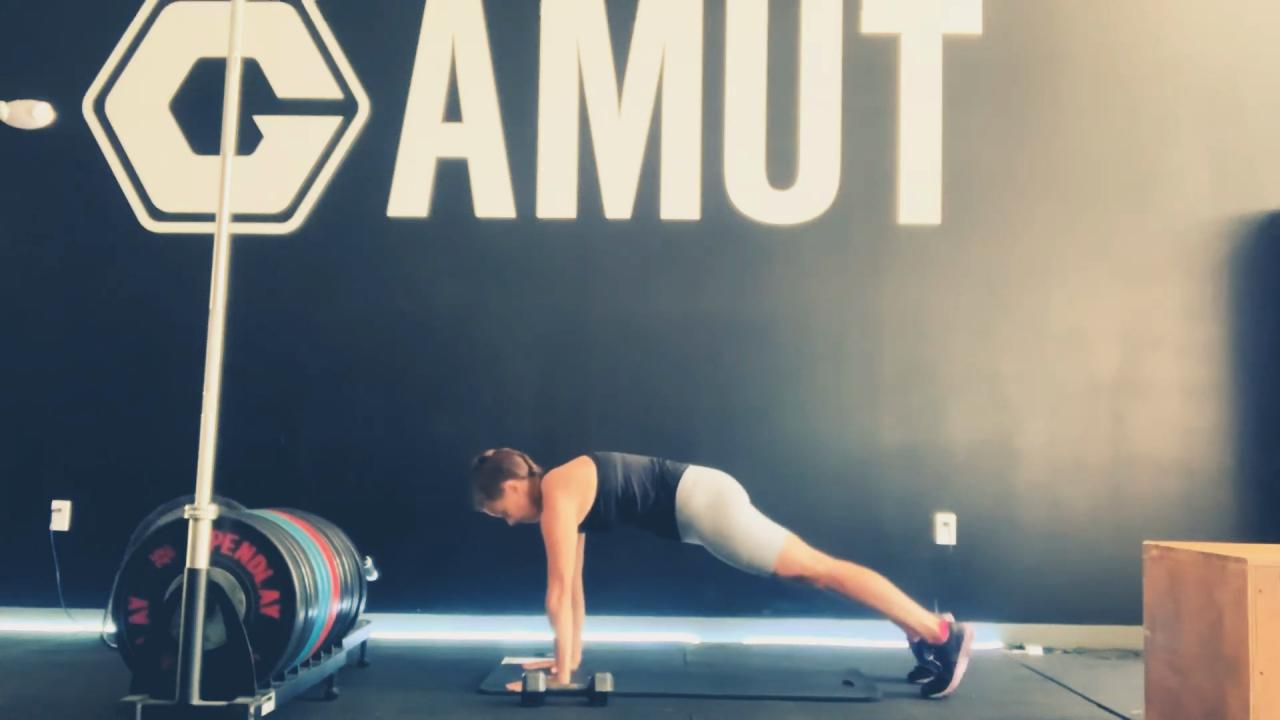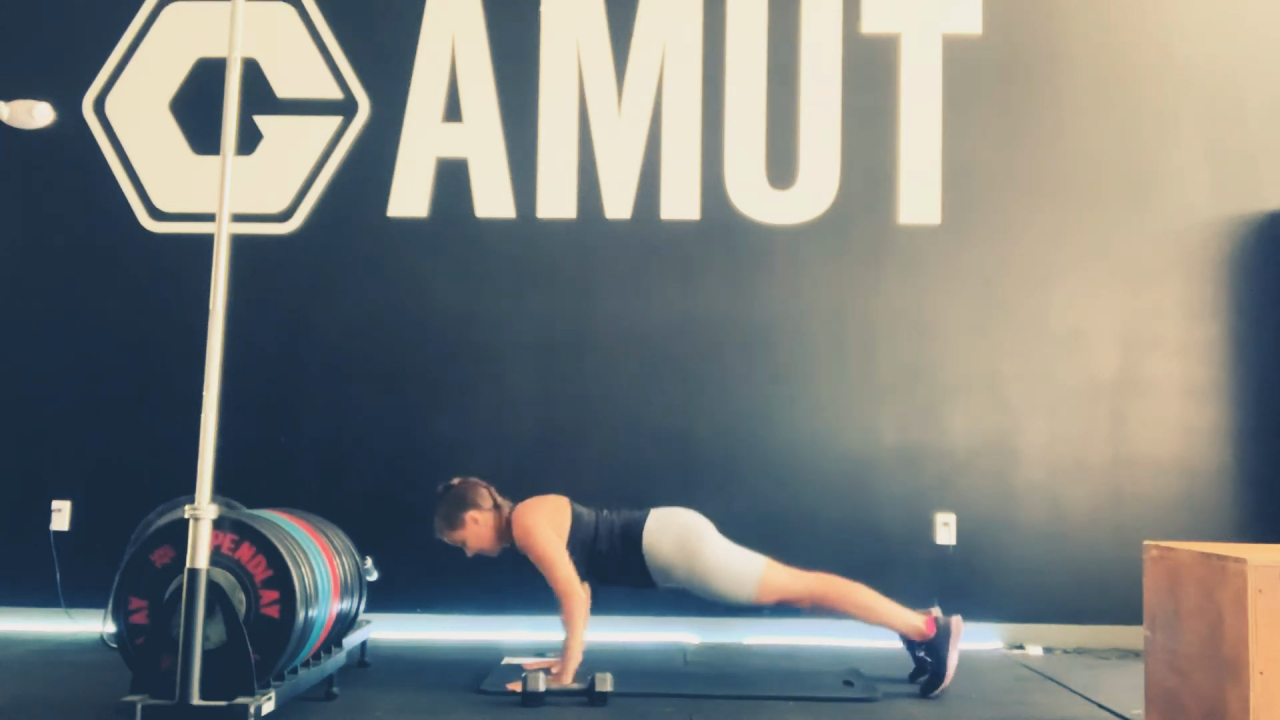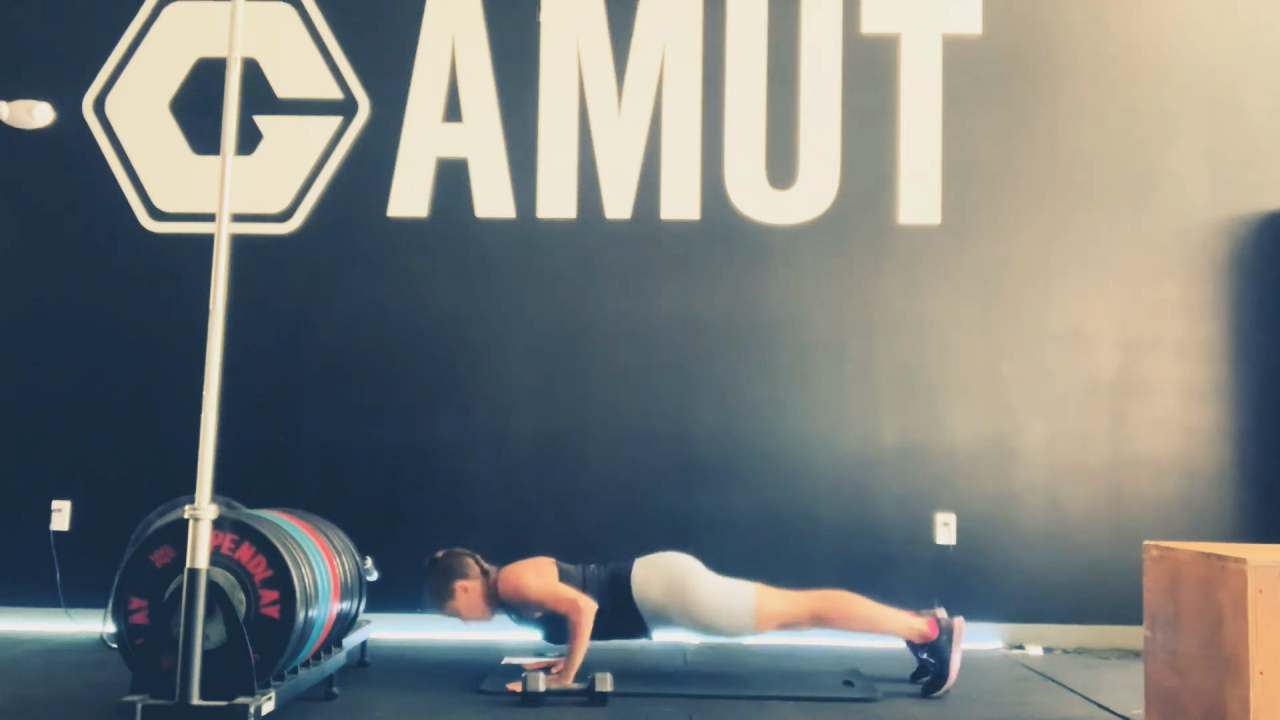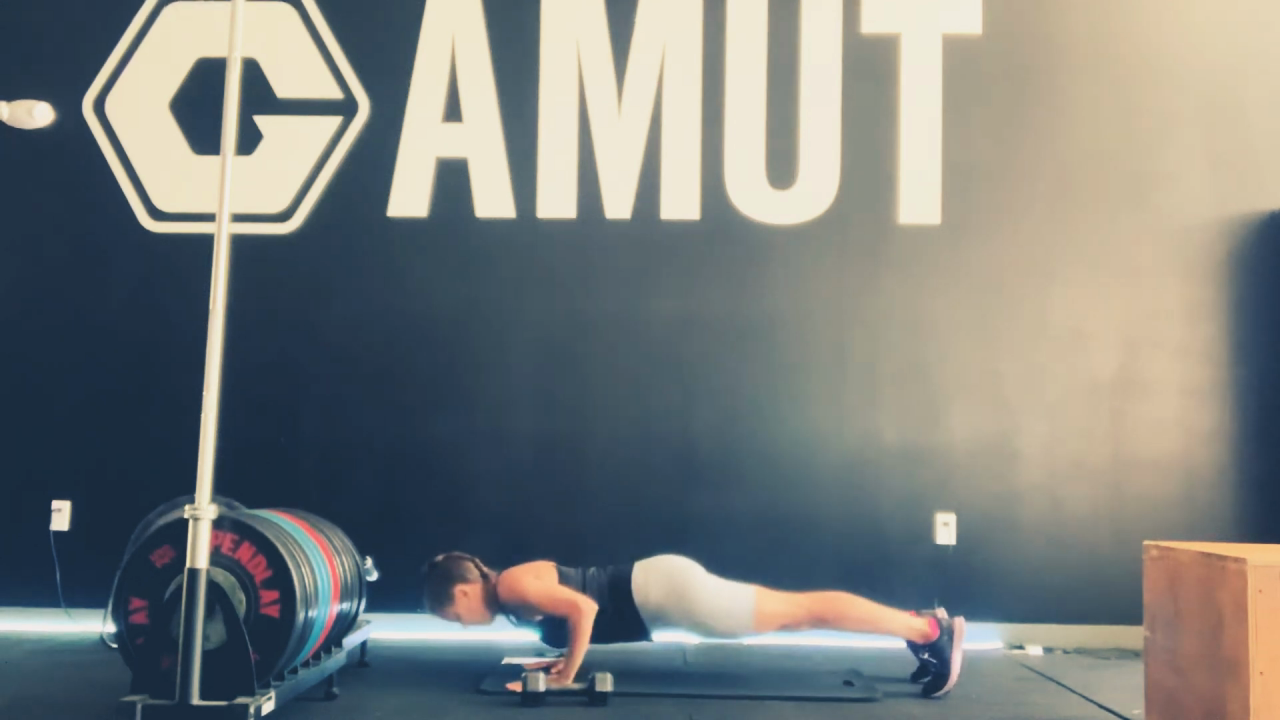
dt=0.5s
person 1, frame 1
left shoulder: (556, 494)
right shoulder: (563, 493)
left elbow: (559, 589)
right elbow: (572, 581)
left wrist: (562, 669)
right wrist: (572, 653)
left hip: (699, 503)
right hip: (693, 501)
left knee: (818, 569)
right knee: (810, 573)
left ankle: (941, 635)
right ankle: (922, 636)
person 1, frame 2
left shoulder: (526, 523)
right shoulder: (533, 518)
left elbow: (573, 595)
right elbow: (576, 587)
left wrist: (569, 666)
right wrist: (569, 654)
left hip: (671, 544)
right hip: (665, 541)
left knee: (800, 589)
right knee: (797, 588)
left ankle: (928, 629)
right ankle: (917, 631)
person 1, frame 3
left shoulder: (509, 583)
right shoulder: (520, 577)
left elbow: (583, 607)
left wrist: (568, 671)
right wrist: (565, 654)
left hip: (662, 588)
right hip: (658, 584)
left knee: (800, 610)
right knee: (794, 610)
left ankle: (931, 630)
right ankle: (921, 627)
person 1, frame 4
left shoulder: (510, 587)
right shoulder: (520, 580)
left elbow: (584, 609)
left wrist: (569, 671)
right wrist: (565, 654)
left hip: (663, 591)
right hip: (657, 584)
left knee: (799, 611)
right knee: (794, 613)
left ankle: (930, 631)
right ankle: (919, 624)
